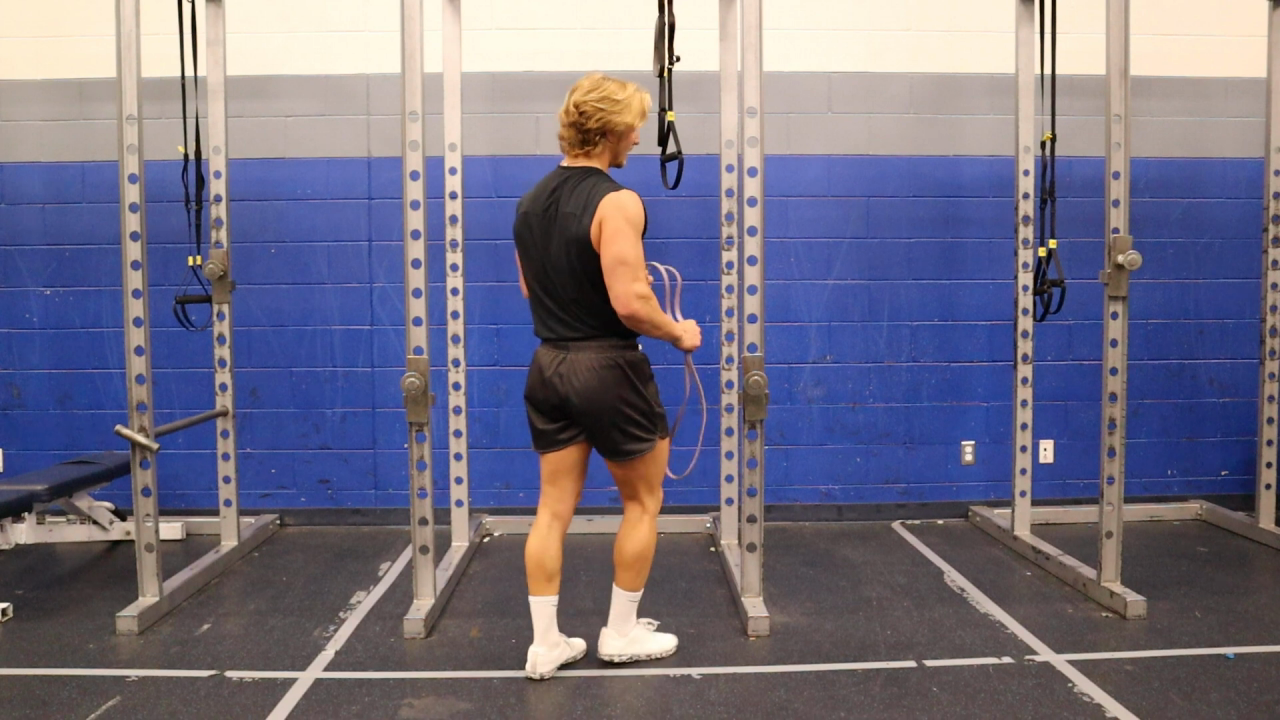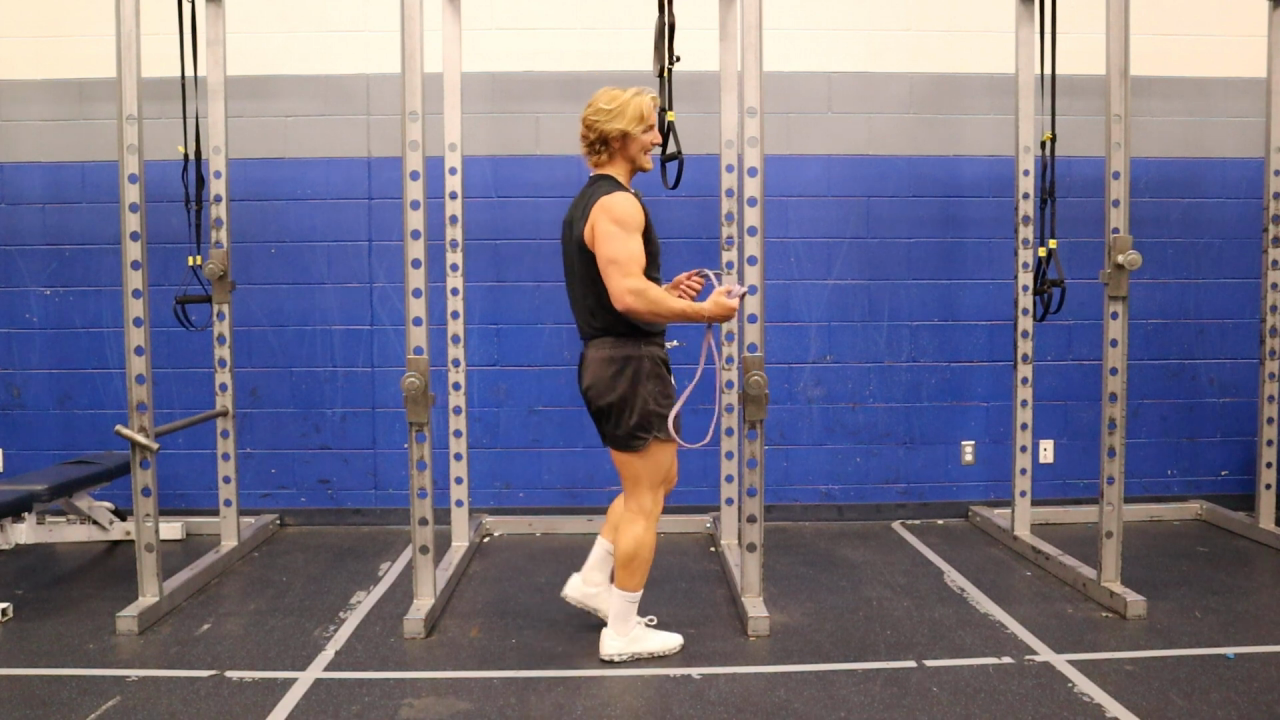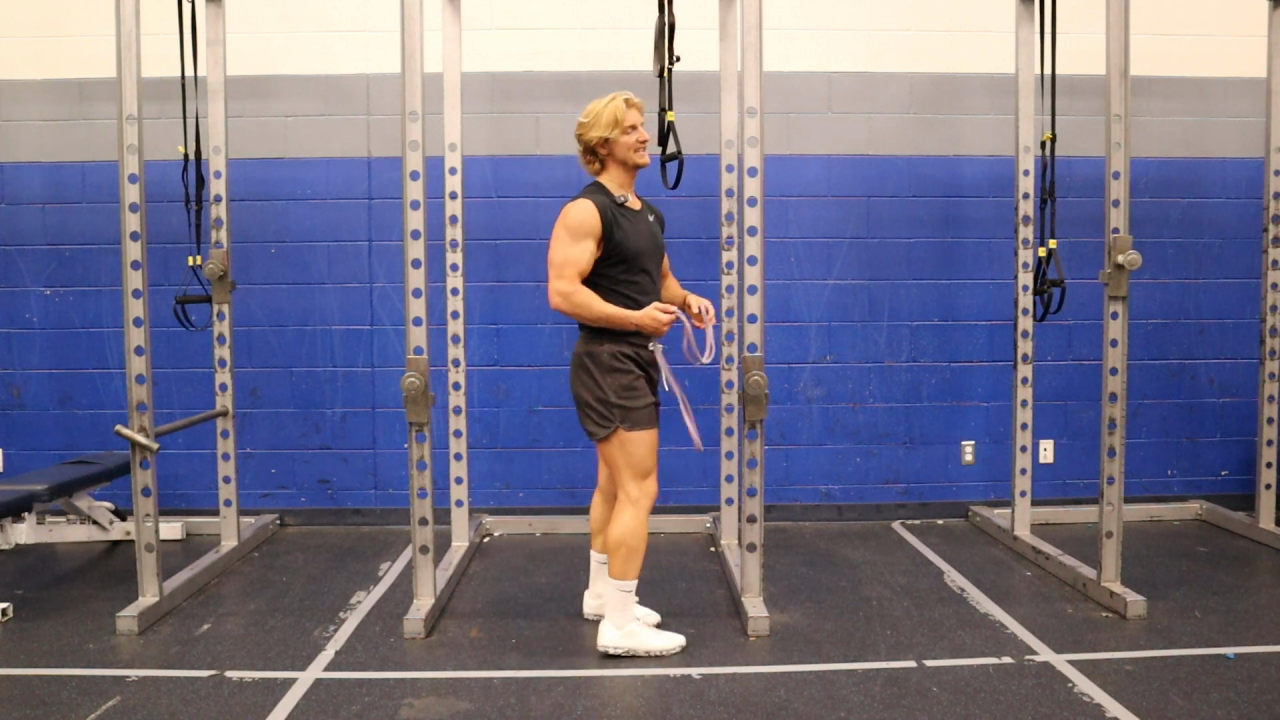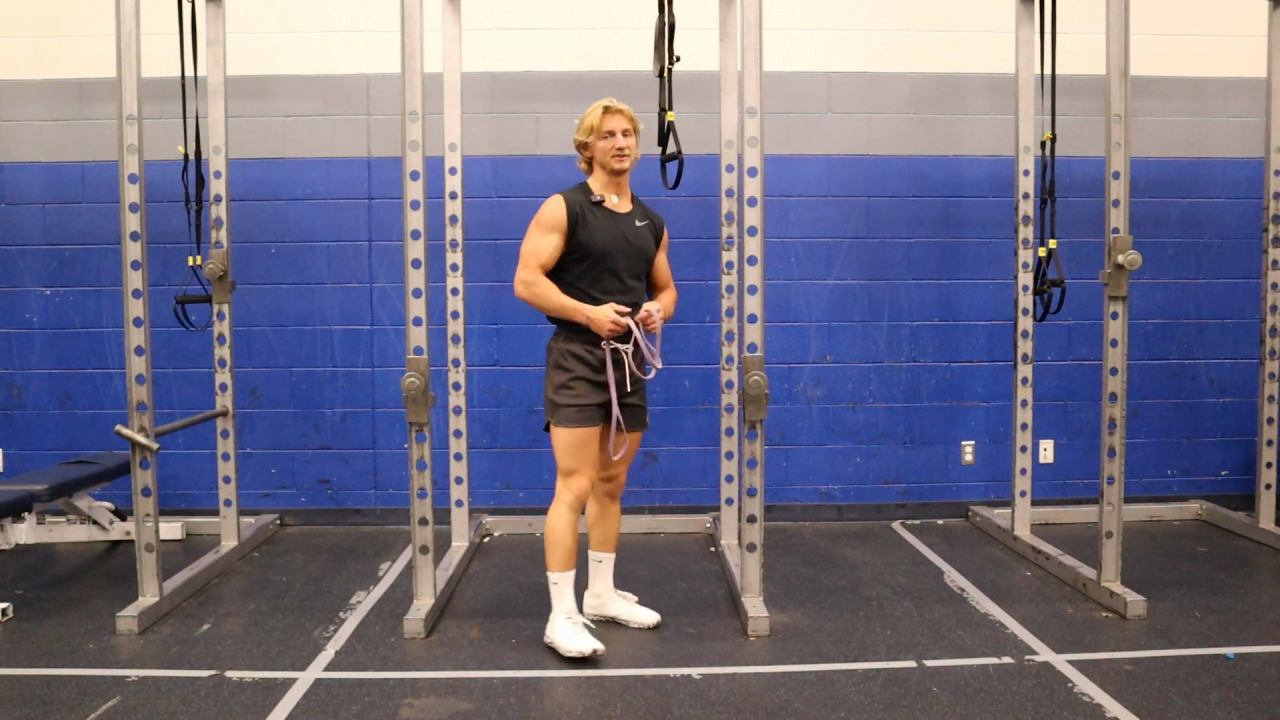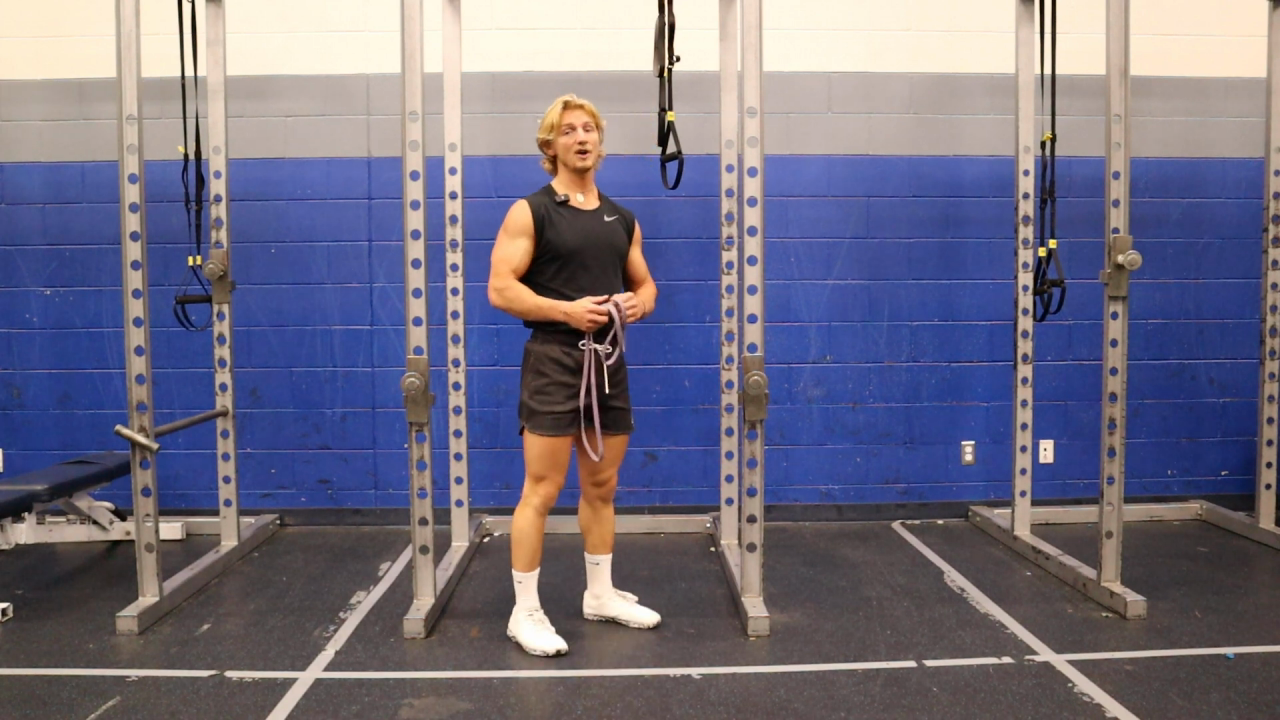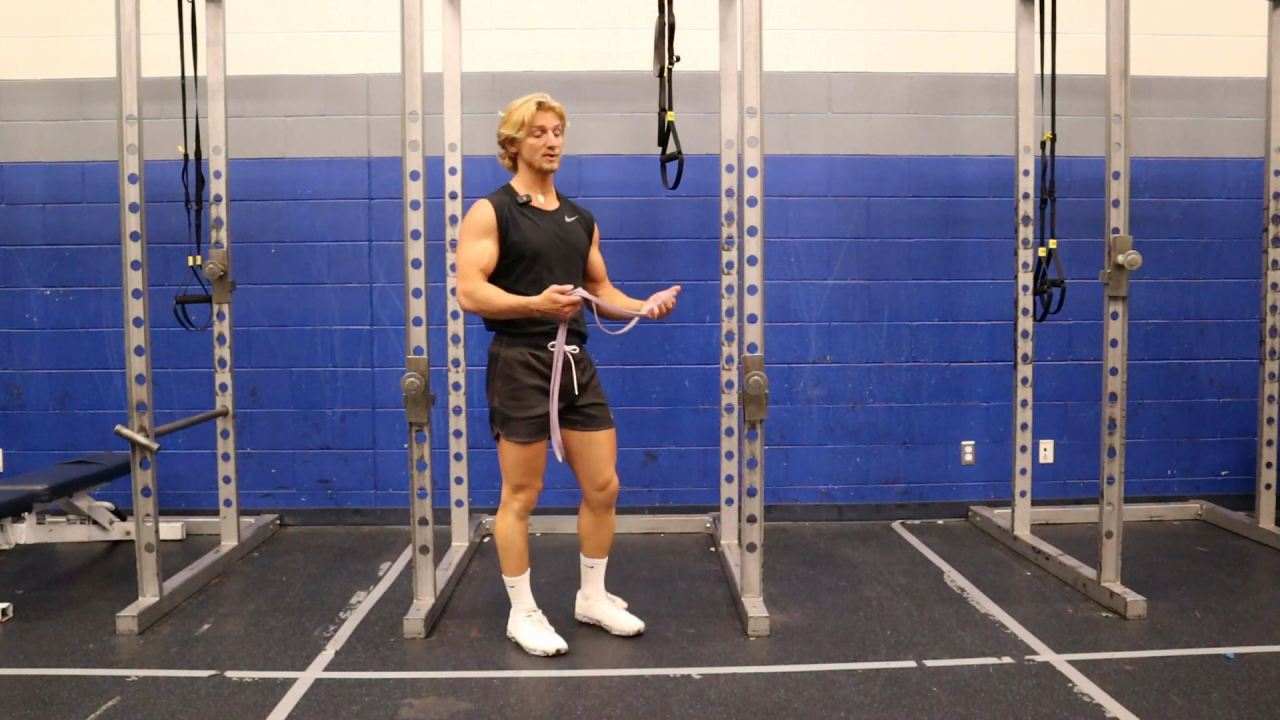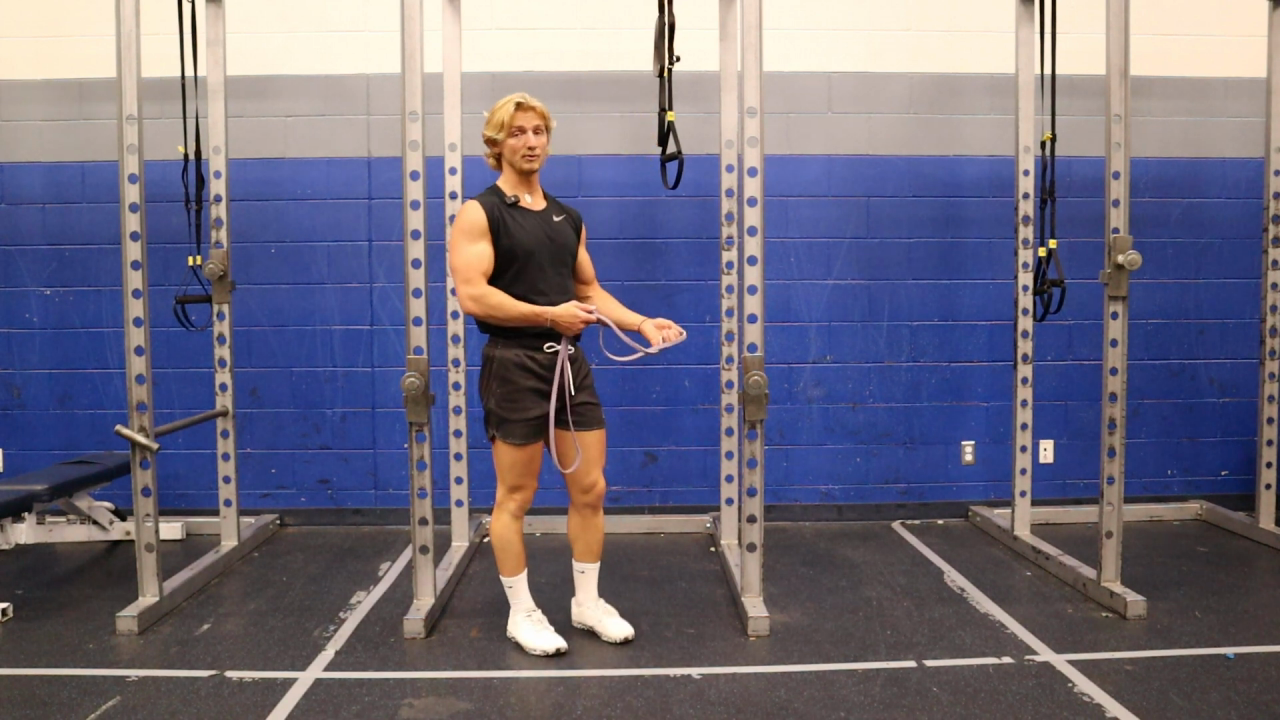
dt=0.4s
person 1, frame 1
left shoulder: (532, 202)
right shoulder: (616, 202)
right elbow: (629, 302)
right wrist: (679, 333)
left hip: (549, 366)
right hip: (609, 367)
left knee: (554, 510)
right knee: (643, 501)
left ankle: (546, 643)
right ankle: (623, 631)
person 1, frame 2
left shoulder: (591, 202)
right shoulder: (617, 204)
right elbow: (628, 296)
left wrist: (668, 291)
right wrist: (704, 312)
left hip: (605, 360)
right hip: (629, 364)
left knee: (650, 481)
right knee: (646, 499)
left ankle: (591, 580)
right ankle: (622, 632)
person 1, frame 3
left shoulder: (648, 213)
right shoulder: (585, 211)
right elbow: (563, 294)
left wrist: (685, 300)
right wrist: (638, 318)
left hip: (635, 361)
right hip: (607, 361)
left knee: (614, 486)
right knee: (639, 491)
left ankle: (601, 593)
right ankle: (620, 626)
person 1, frame 4
left shoulder: (651, 221)
right shoulder: (563, 207)
left elbow: (663, 287)
right elbow: (527, 280)
left wrist: (657, 310)
right wrist: (588, 313)
left hip: (628, 361)
right hip: (577, 358)
left knee: (611, 485)
right knee: (575, 489)
left ankle: (602, 592)
right ankle: (562, 614)
person 1, frame 5
left shoulder: (622, 219)
right shoulder: (530, 211)
left elbow: (644, 285)
right elbow: (500, 289)
left wrist: (637, 304)
right wrist: (566, 309)
left hip: (609, 361)
right hip: (554, 360)
left knee: (601, 488)
right knee: (542, 491)
left ankle: (601, 593)
right ankle: (525, 611)
person 1, frame 6
left shoulder: (580, 218)
right shoulder: (491, 212)
left elbow: (599, 288)
right elbow: (470, 291)
left wrist: (643, 306)
right wrist: (535, 303)
left hip: (576, 362)
right hip: (521, 365)
left knee: (603, 488)
right knee: (521, 497)
left ankle: (593, 597)
right ankle: (523, 613)
person 1, frame 7
left shoulder: (568, 218)
right shoulder: (479, 213)
left elbow: (588, 288)
right elbow: (472, 296)
left wrist: (641, 322)
right wrist: (549, 315)
left hip: (571, 363)
right hip: (515, 365)
left knee: (590, 489)
right knee: (515, 497)
left ankle: (588, 602)
right ankle: (522, 613)
